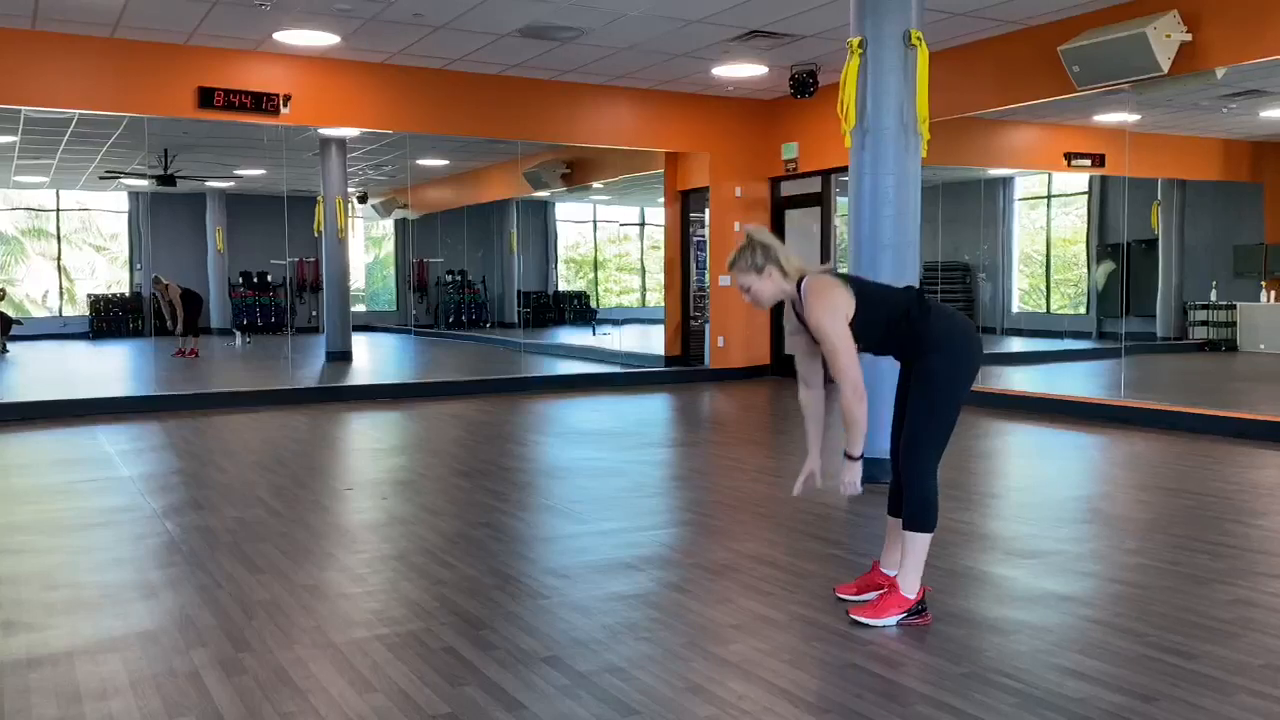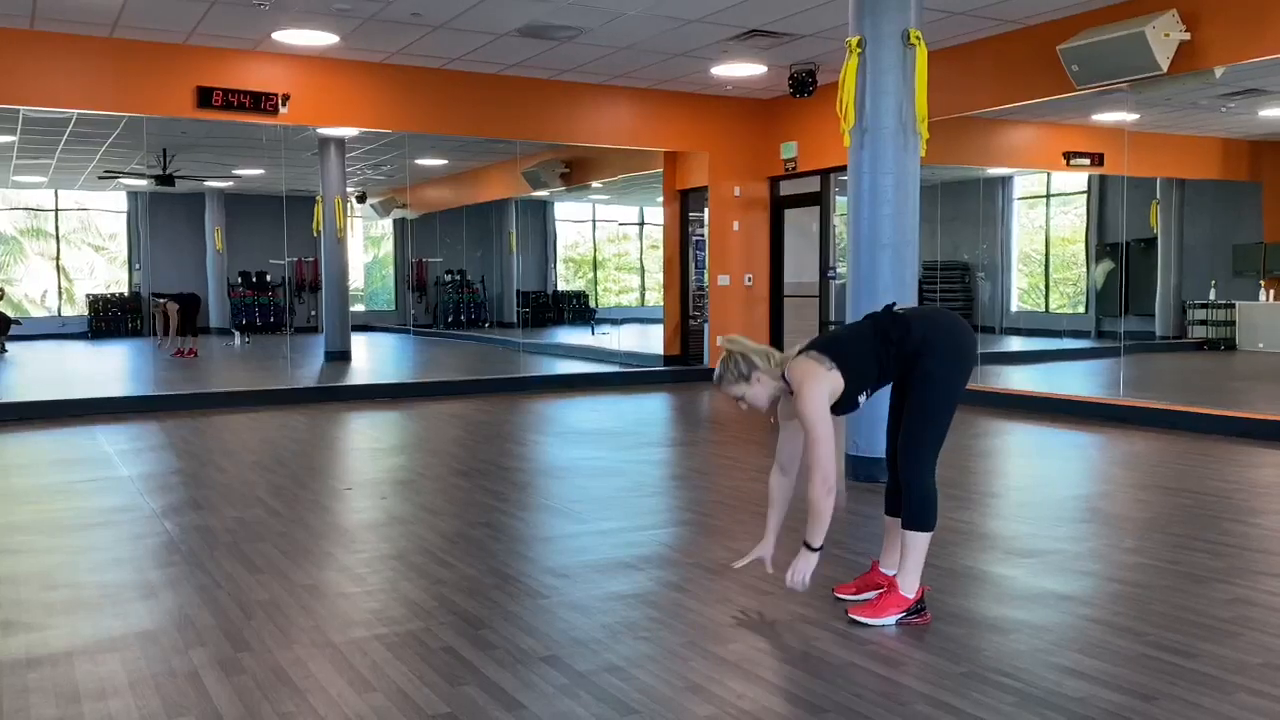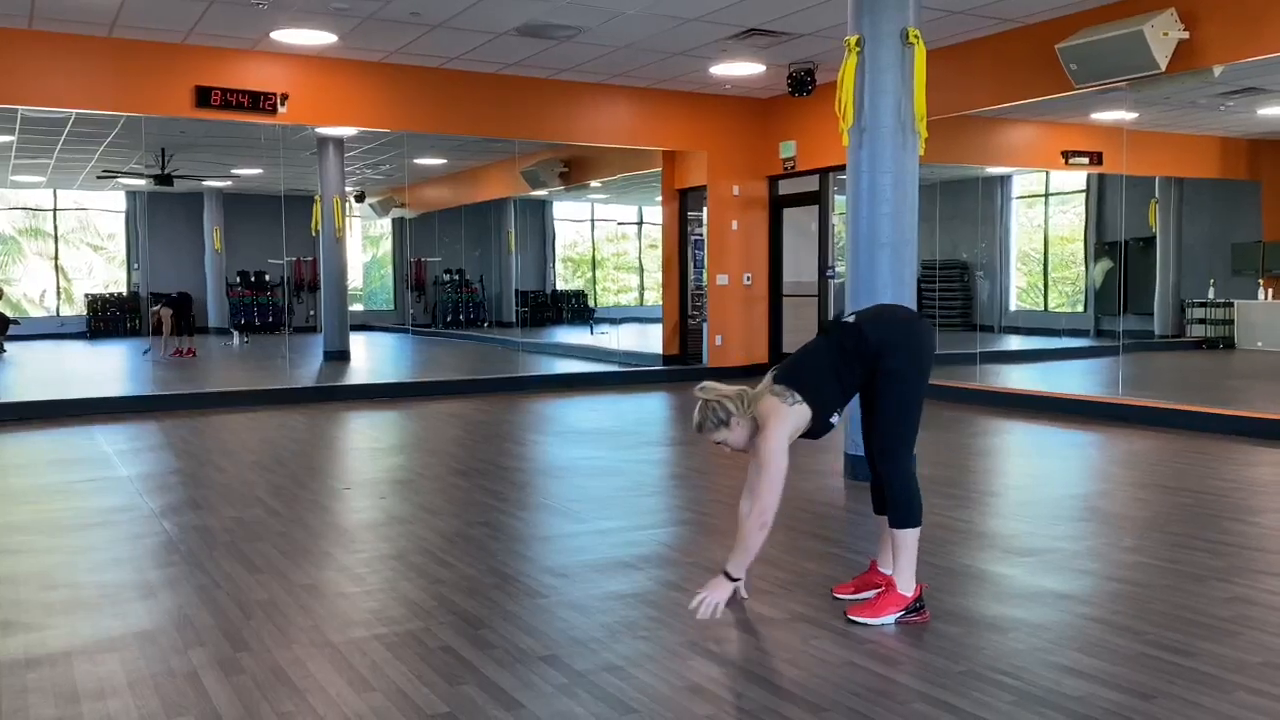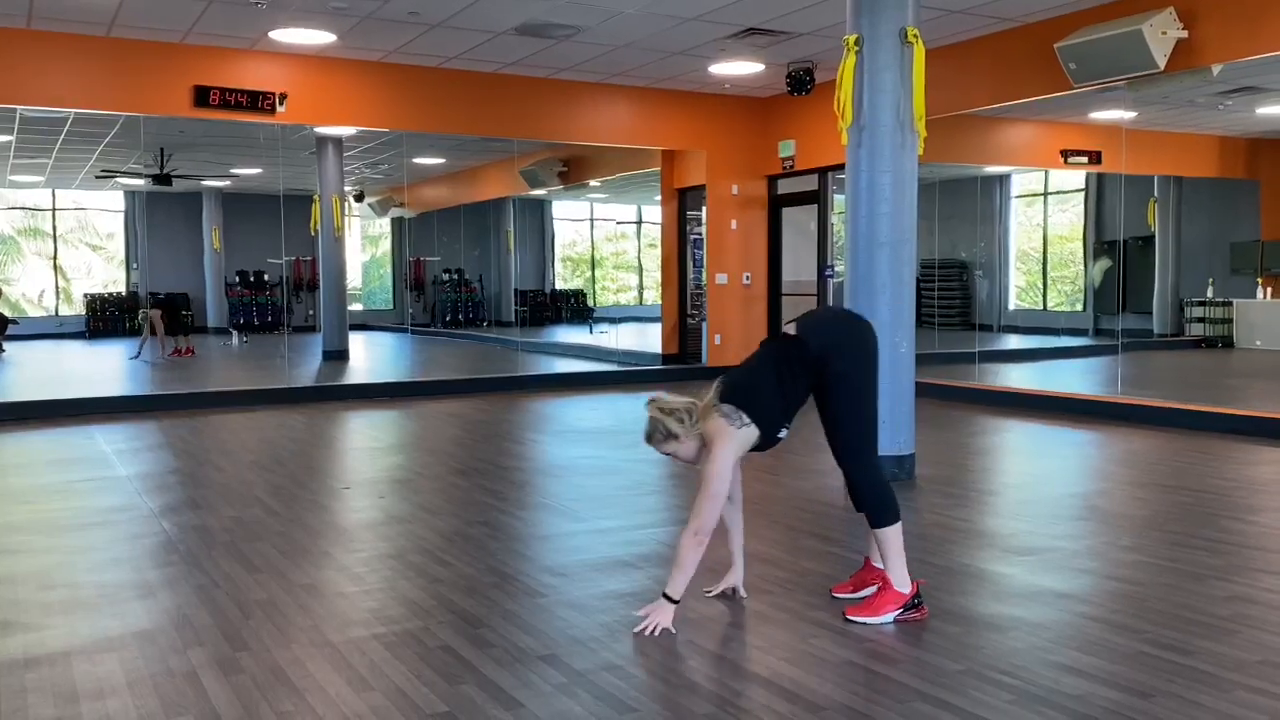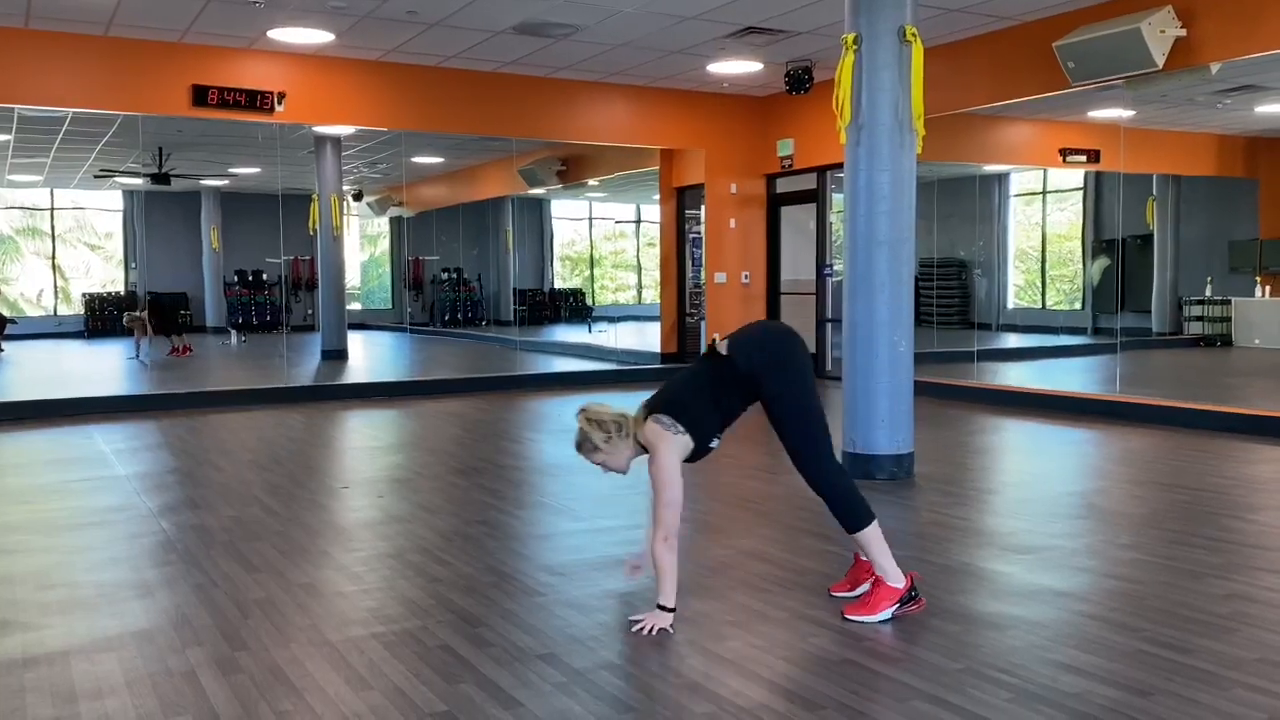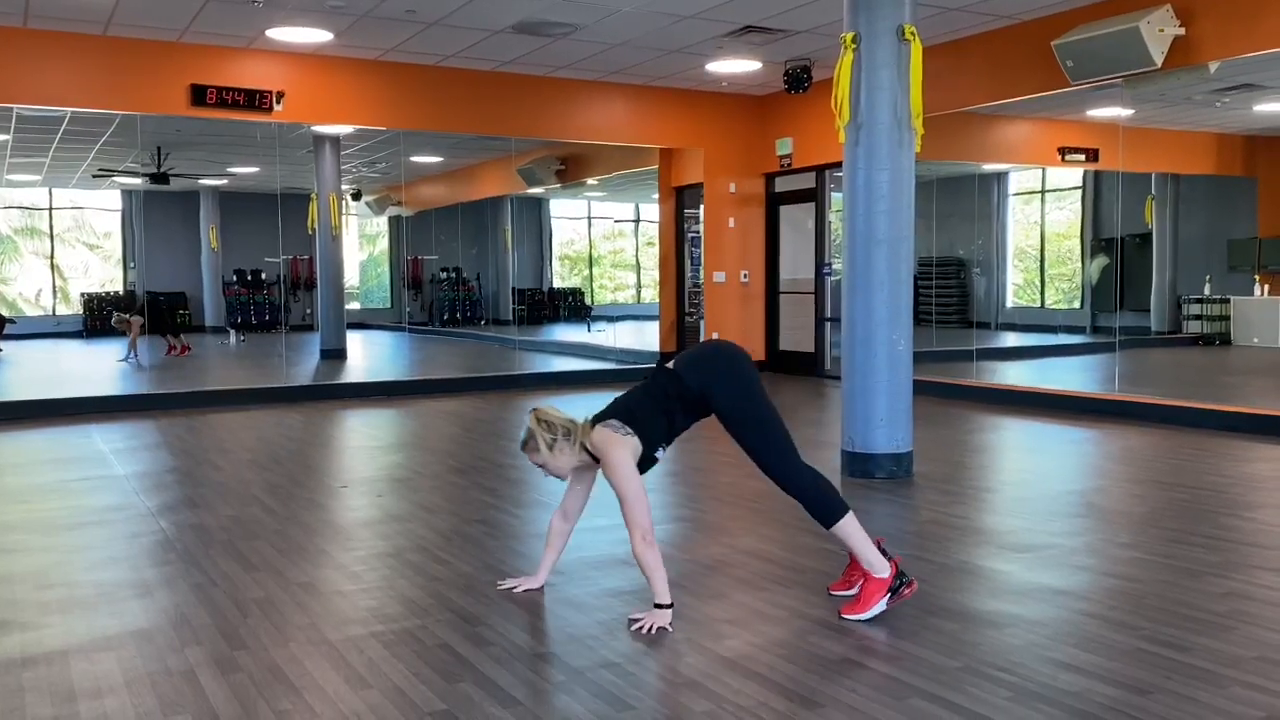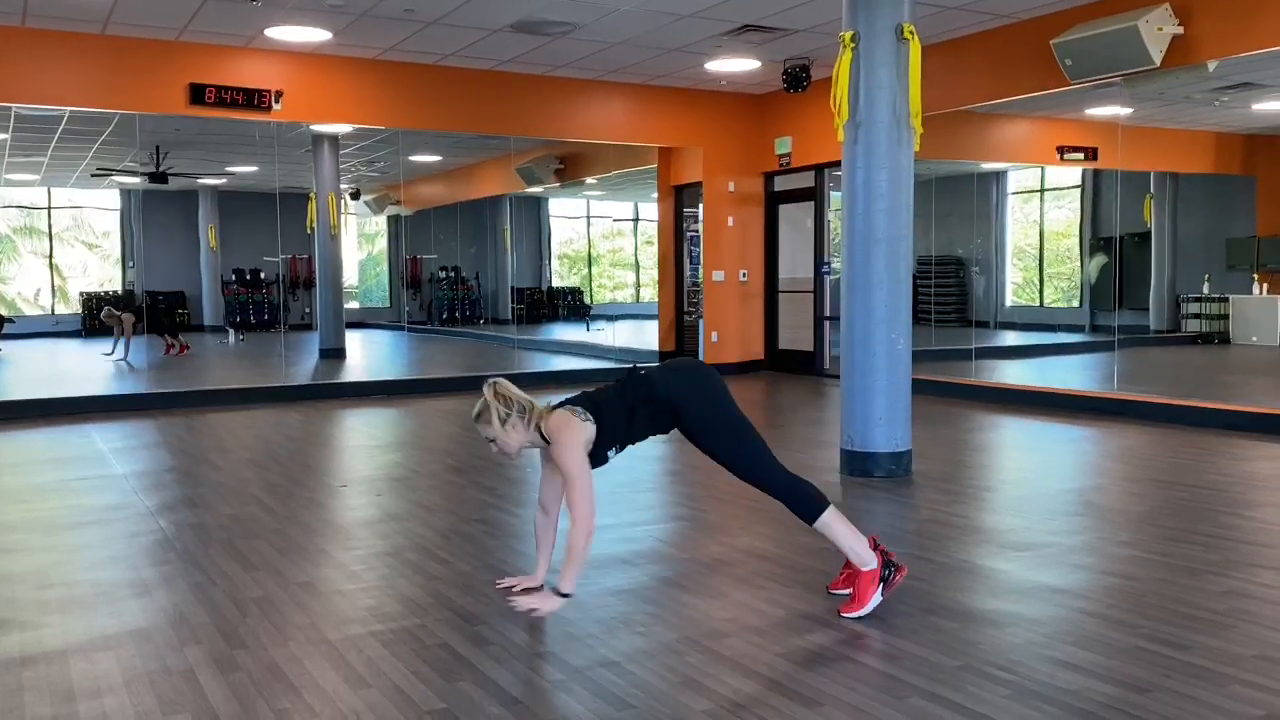
dt=0.3s
person 1, frame 1
left shoulder: (819, 302)
right shoulder: (796, 307)
left elbow: (853, 391)
right elbow: (810, 385)
left wrist: (853, 457)
right wrist: (813, 454)
left hip: (948, 346)
right hip: (922, 352)
left knee: (917, 461)
right knee: (903, 458)
left ankle: (909, 595)
right ankle: (888, 573)
person 1, frame 2
left shoulder: (808, 386)
right shoulder: (789, 388)
left elbow: (824, 483)
right elbow: (783, 469)
left wrist: (811, 550)
right wrist: (768, 541)
left hip: (943, 345)
right hip: (918, 352)
left knee: (914, 466)
right knee: (897, 463)
left ankle: (907, 595)
right ankle: (886, 571)
person 1, frame 3
left shoulder: (773, 424)
right shoulder: (757, 412)
left elbow: (760, 516)
right elbow: (752, 497)
left wrist: (728, 579)
right wrist: (737, 569)
left hip: (900, 341)
right hip: (876, 342)
left knee: (893, 464)
right knee: (878, 463)
left ankle: (904, 593)
right ankle: (884, 571)
person 1, frame 4
left shoulder: (721, 438)
right shoulder: (711, 418)
left elbow: (698, 532)
right elbow: (730, 497)
left wrist: (669, 601)
right wrist: (737, 569)
left hip: (843, 344)
right hip: (820, 343)
left knee: (859, 464)
right knee: (851, 463)
left ankle: (902, 590)
right ankle: (877, 567)
person 1, frame 5
left shoulder: (660, 443)
right shoulder: (644, 430)
left elbow: (666, 534)
right elbow: (670, 494)
left wrist: (666, 608)
right wrist: (653, 551)
left hip: (770, 356)
right hip: (758, 351)
left knee: (819, 469)
right knee: (818, 465)
left ankle: (895, 584)
right ankle: (868, 562)
person 1, frame 6
left shoulder: (611, 449)
right shoulder: (588, 444)
left elbow: (642, 535)
right elbow: (565, 515)
left wrist: (663, 605)
right wrist: (539, 575)
left hip: (717, 374)
right hip: (704, 372)
left knee: (788, 471)
right knee: (786, 469)
left ankle: (882, 573)
right ankle: (863, 555)
person 1, frame 7
left shoulder: (562, 434)
right shoulder: (547, 431)
left elbow: (583, 518)
right elbow: (548, 507)
left wrist: (562, 591)
right wrist: (538, 573)
left hip: (685, 392)
right hip: (674, 396)
left knee: (770, 476)
right knee: (764, 477)
left ankle: (871, 564)
right ankle: (860, 549)
